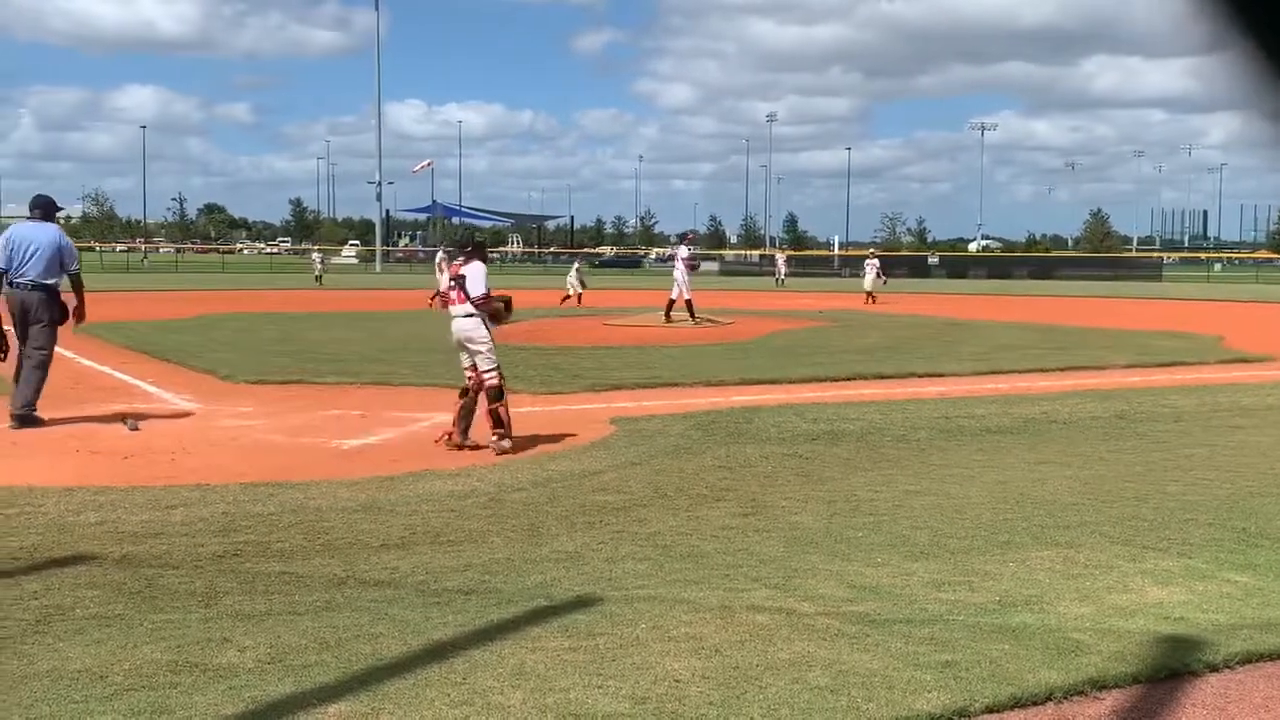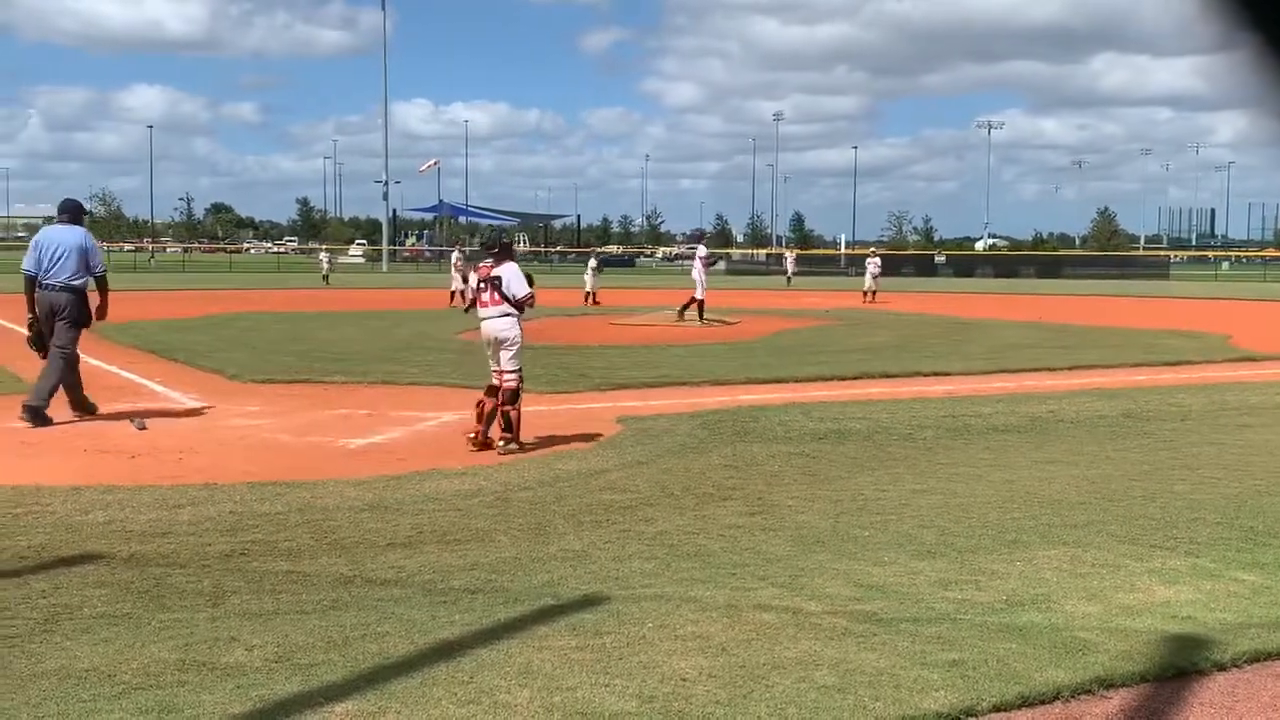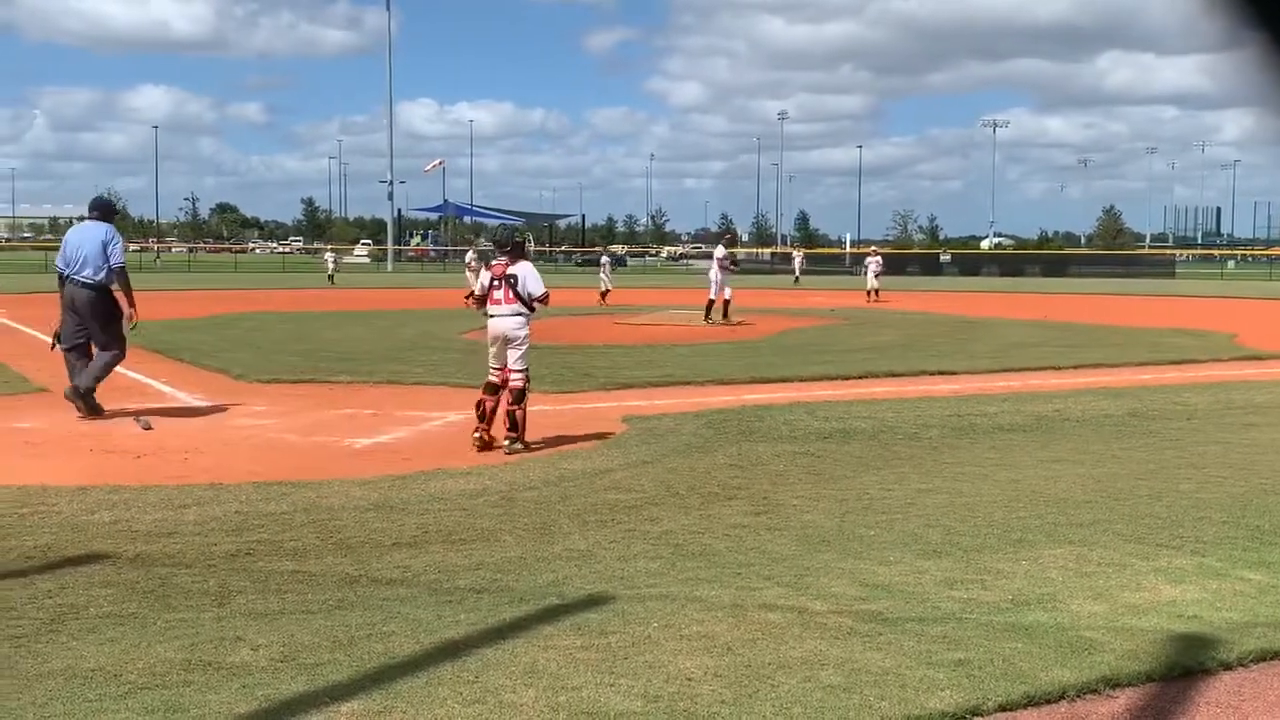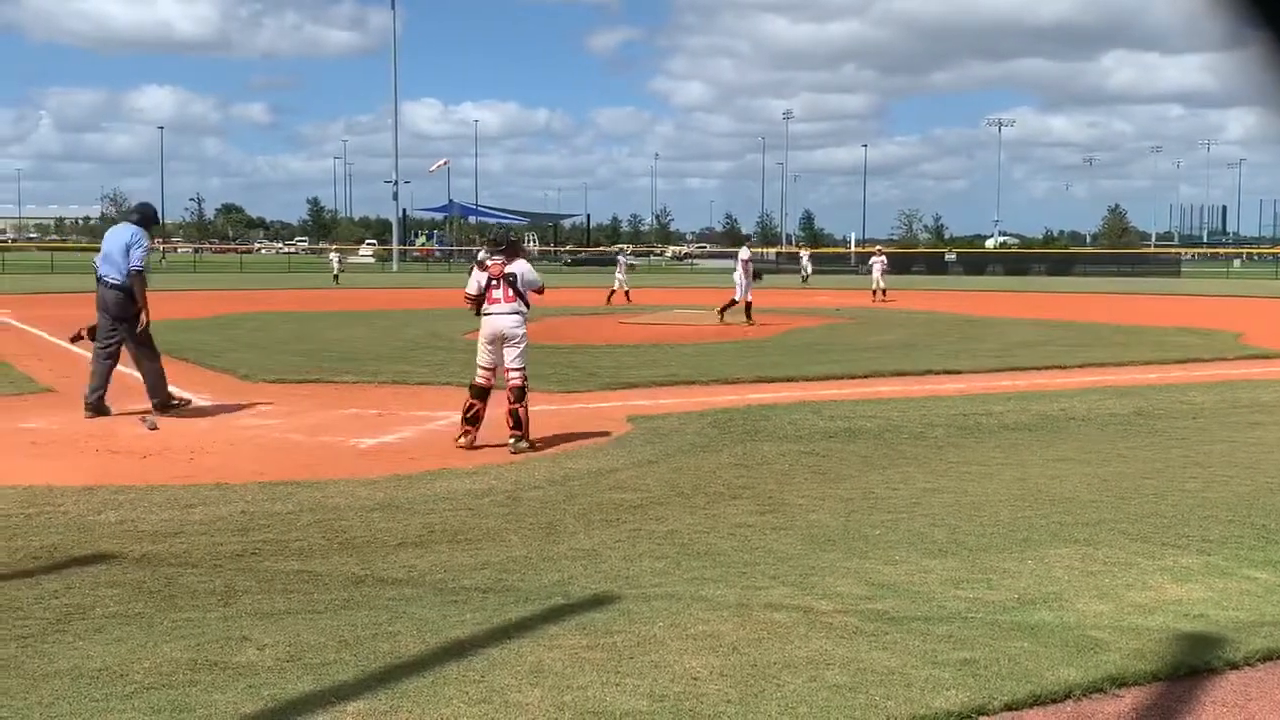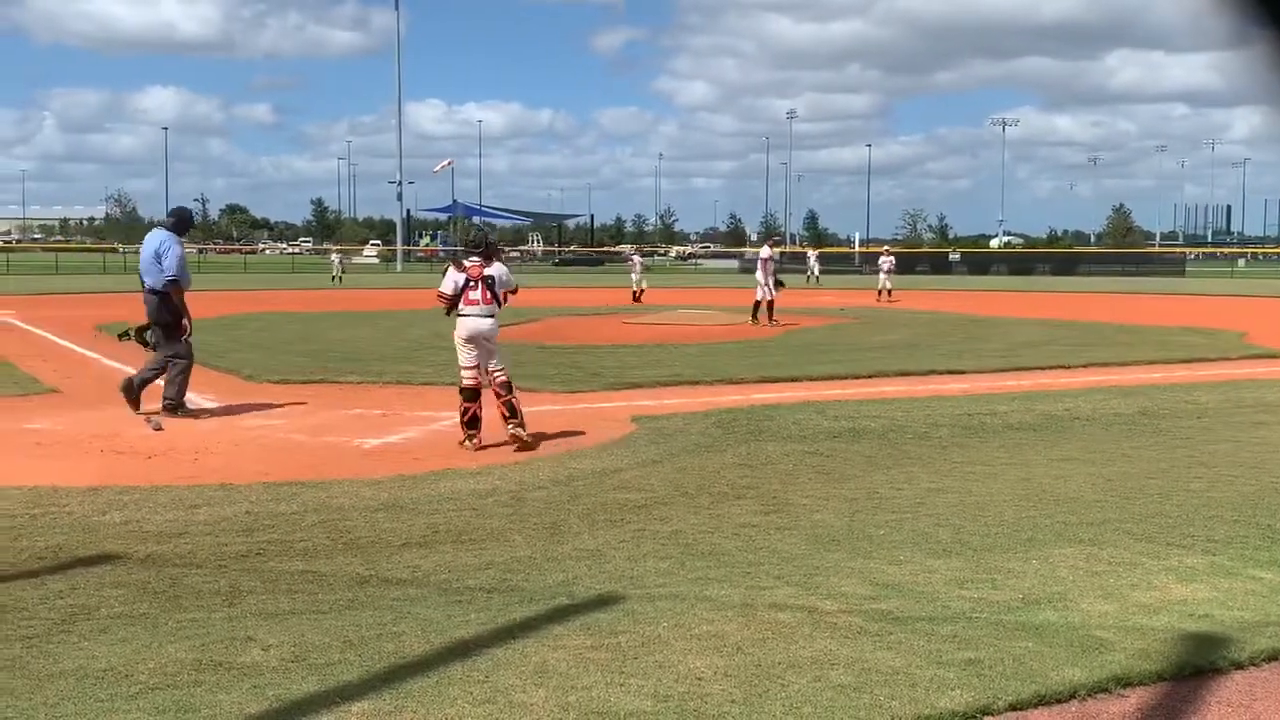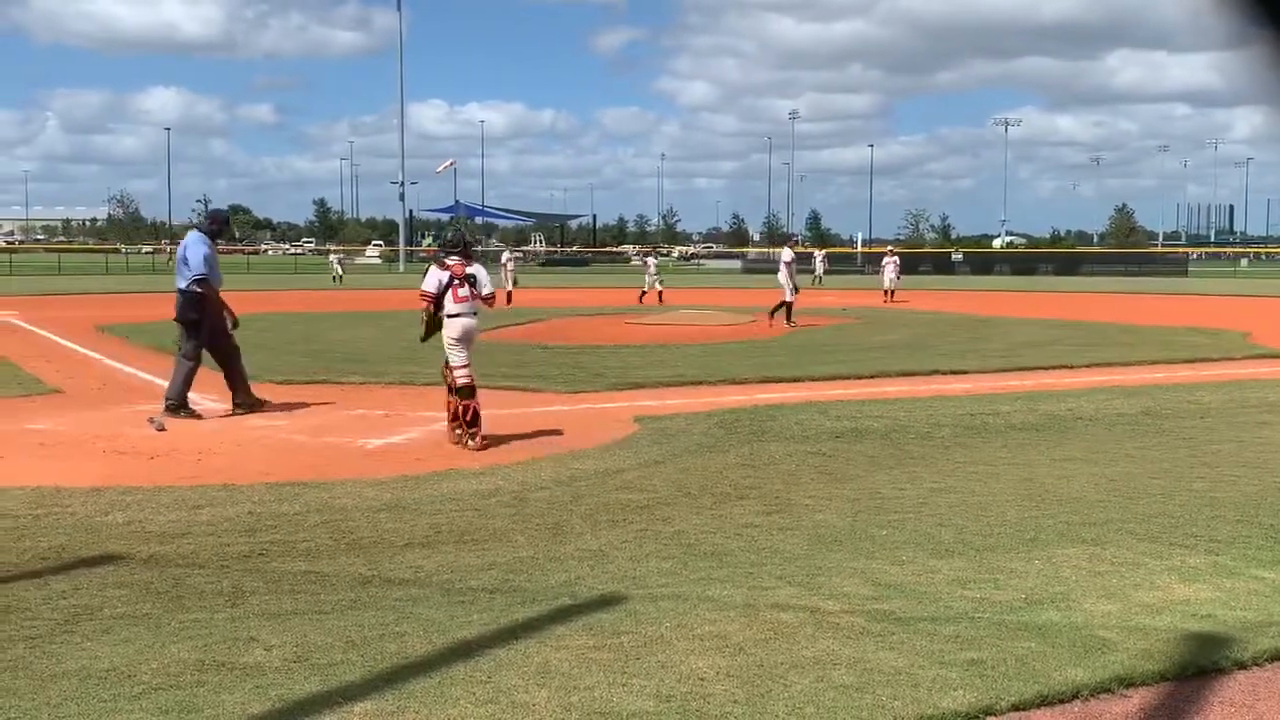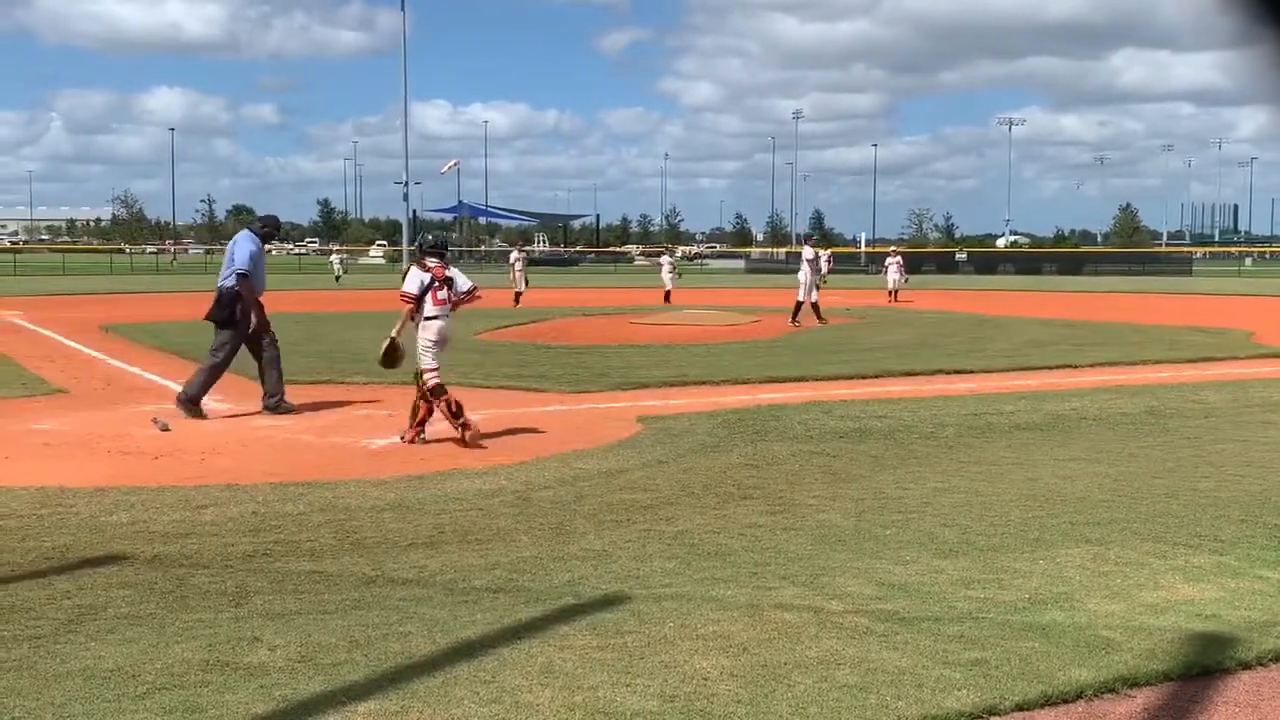
dt=0.3s
person 1, frame 1
left shoulder: (453, 269)
right shoulder: (477, 267)
left elbow: (447, 300)
right elbow: (481, 301)
right wrist: (499, 307)
left hip: (457, 325)
right hip: (476, 324)
left knee: (472, 381)
right knee: (492, 378)
left ankle: (458, 435)
right ankle: (500, 436)
person 1, frame 2
left shoulder: (476, 271)
right shoulder: (510, 268)
left elbow: (471, 302)
right elbow: (528, 300)
right wrist: (529, 288)
left hip: (486, 326)
right hip: (507, 325)
left knee: (497, 379)
right knee: (511, 380)
left ankle: (480, 434)
right ankle: (507, 439)
person 1, frame 3
left shoulder: (487, 269)
right shoulder: (524, 267)
left elbow: (478, 301)
right elbow: (543, 299)
right wrist: (527, 294)
left hip: (494, 324)
right hip: (517, 324)
left knee: (495, 376)
right knee: (517, 379)
left ankle: (482, 431)
right ankle: (513, 439)
person 1, frame 4
left shoulder: (480, 269)
right shoulder: (521, 265)
left elbow: (471, 301)
right elbow: (539, 288)
left hip: (489, 323)
right hip: (514, 323)
left knee: (482, 379)
right knee: (516, 379)
left ankle: (468, 434)
right ankle: (518, 437)
person 1, frame 5
left shoulder: (456, 269)
right shoulder: (497, 268)
left elbow: (445, 301)
right elbow: (513, 289)
left hip: (465, 324)
right hip: (489, 325)
left knee: (470, 380)
right knee: (499, 377)
left ankle: (472, 436)
right ankle: (515, 426)
person 1, frame 6
left shoulder: (437, 269)
right shoulder: (475, 268)
left elbow: (427, 302)
right elbow: (490, 300)
left wrist: (428, 313)
left hip: (452, 324)
right hip: (472, 321)
left knee: (462, 378)
right knee: (452, 371)
left ankle: (474, 436)
right ankle: (456, 427)
person 1, frame 7
left shoulder: (417, 271)
right shoulder: (451, 271)
left elbow: (409, 305)
right elbow: (473, 293)
left wrist: (396, 331)
left hip: (427, 326)
right hip: (443, 325)
left knee: (432, 381)
right knee: (424, 377)
left ankle: (465, 427)
right ankle: (416, 430)
person 2, frame 1
right shoulder: (57, 233)
right elbow: (73, 273)
right wrist: (80, 304)
right hip: (42, 297)
left knee: (27, 351)
right knee: (38, 355)
left ankle: (20, 404)
right ankle: (22, 411)
person 2, frame 2
left shoulder: (41, 235)
right shoulder: (85, 236)
left elbow: (29, 276)
right elbow: (99, 275)
left wrist: (31, 312)
right wrist: (103, 302)
left hip: (44, 297)
right hip: (71, 299)
left knee: (62, 351)
right knee: (62, 355)
left ankle: (79, 402)
right ankle: (35, 405)
person 2, frame 3
left shoulder: (72, 232)
right shoulder: (109, 232)
left elbow: (61, 273)
right elbow: (119, 270)
left wrist: (64, 308)
right wrist: (131, 305)
left hip: (71, 292)
right hip: (95, 295)
left knee: (75, 350)
right knee: (113, 348)
left ankle: (86, 401)
right ankle: (81, 388)
person 2, frame 4
left shoulder: (111, 232)
right shoulder: (139, 236)
left elbow: (99, 267)
right elbow: (136, 274)
right wrist: (144, 309)
left hip: (104, 293)
right hip: (124, 298)
left knee: (105, 351)
right knee: (145, 352)
left ankle: (94, 402)
right ankle: (161, 401)
person 2, frame 5
left shoulder: (151, 236)
right shoulder: (171, 242)
right elbow: (172, 282)
right wrist: (186, 315)
left hip: (152, 298)
right hip: (166, 302)
left knee: (167, 352)
right knee: (181, 354)
left ankle: (135, 385)
right ankle: (173, 404)
person 2, frame 6
left shoulder: (201, 241)
right shoulder: (197, 243)
right elbow: (202, 282)
right wrist: (227, 310)
left hip: (206, 305)
right hip: (196, 305)
left knee: (228, 350)
right knee: (189, 356)
left ankle: (244, 400)
right ankle: (174, 405)
person 2, frame 7
left shoulder: (253, 243)
right shoulder: (247, 242)
right elbow: (241, 278)
left wrist: (255, 309)
right wrist: (254, 310)
left hip: (246, 304)
right hip: (234, 305)
left knee: (268, 350)
right knee: (221, 354)
left ankle: (274, 401)
right ankle: (189, 397)
